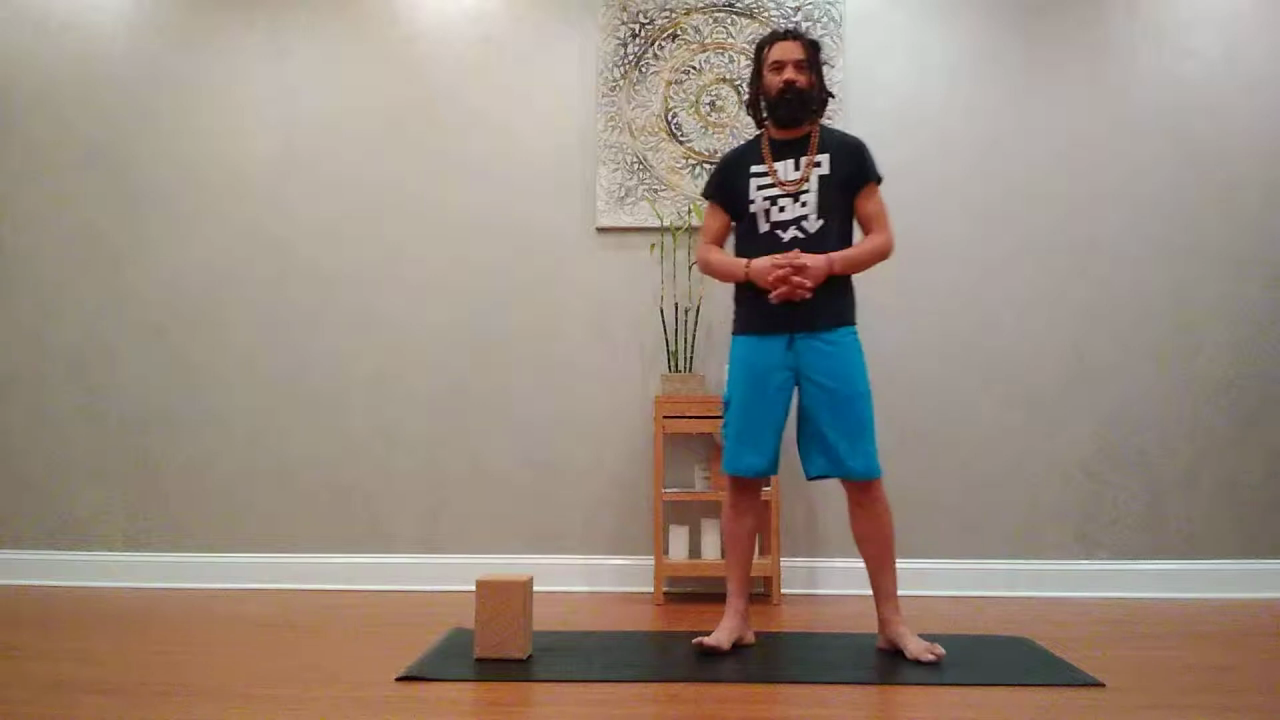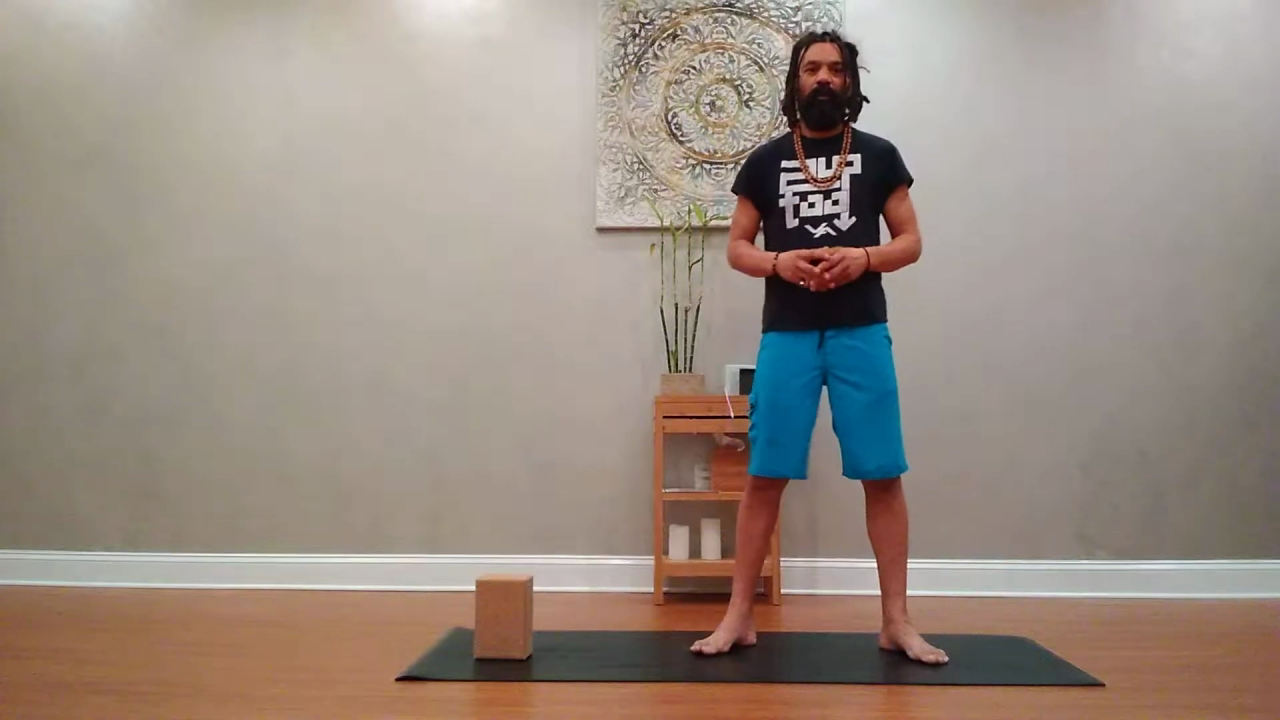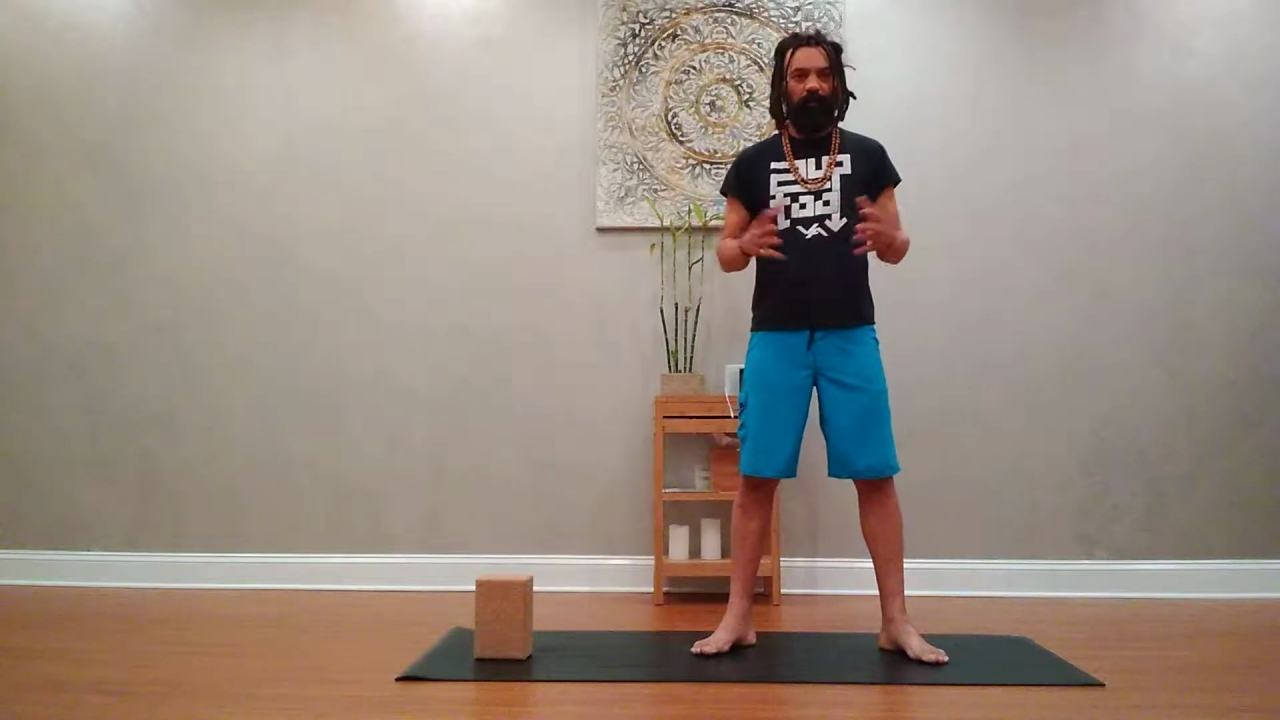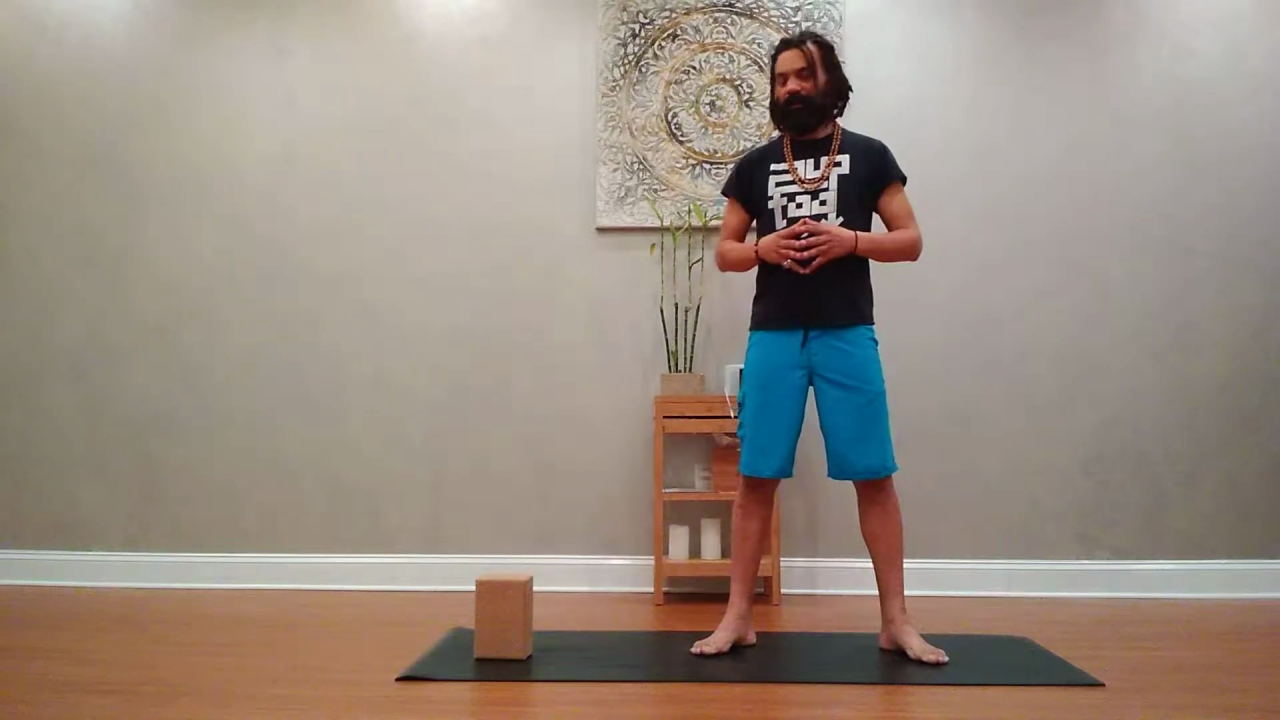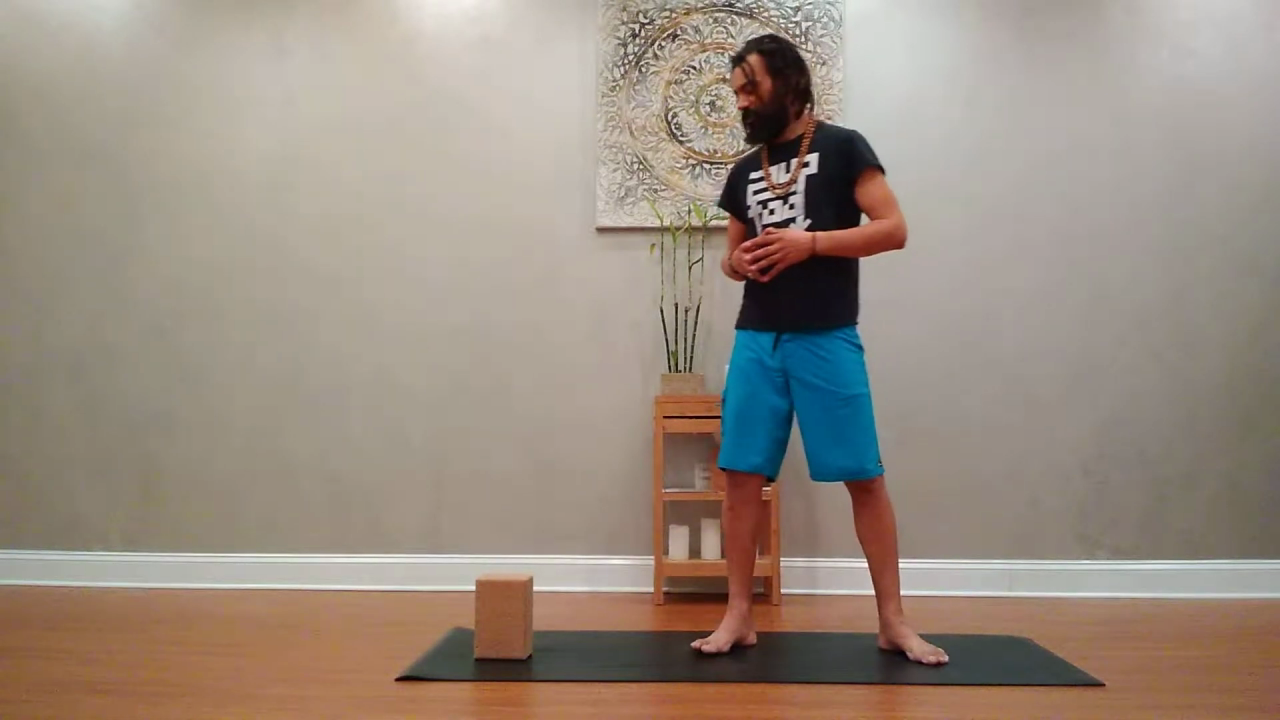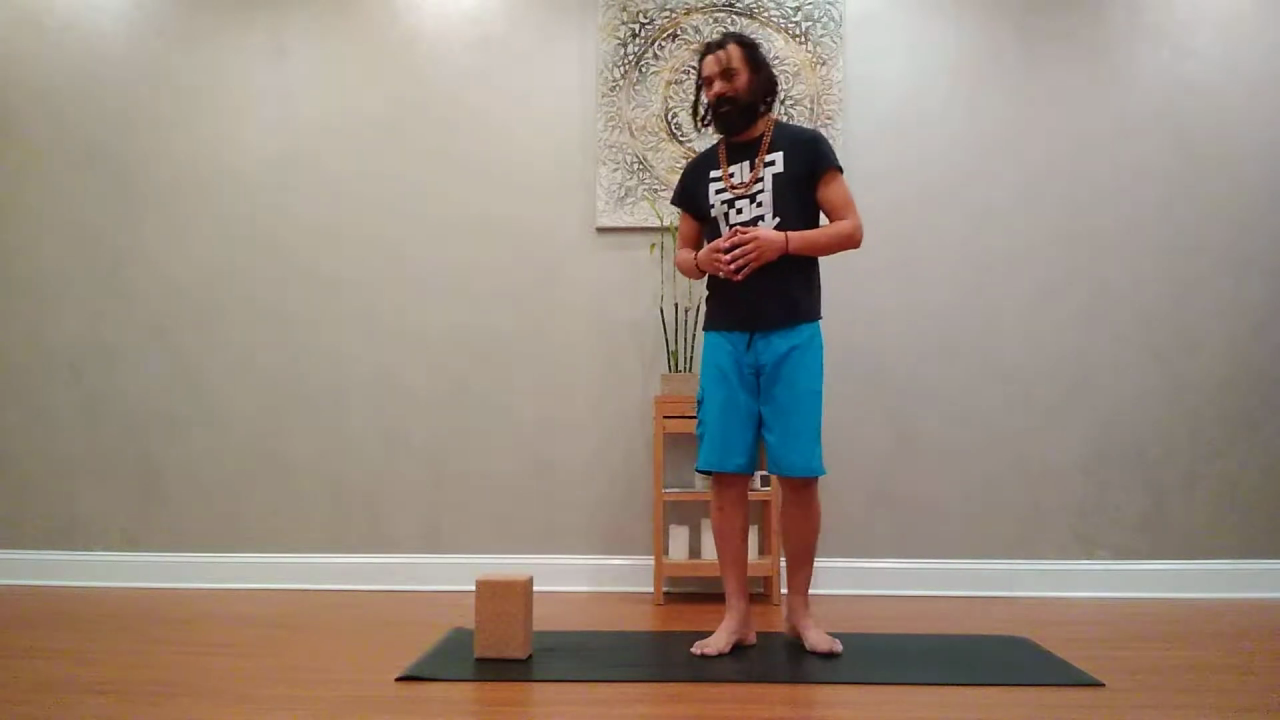
dt=0.7s
person 1, frame 1
left shoulder: (848, 152)
right shoulder: (736, 164)
left elbow: (881, 239)
right elbow: (706, 251)
left wrist: (824, 264)
right wrist: (751, 268)
left hip: (832, 336)
right hip: (757, 340)
left knee: (862, 477)
right knee: (744, 477)
left ankle: (890, 619)
right ankle: (736, 615)
person 1, frame 2
left shoulder: (880, 155)
right shoulder: (766, 160)
left elbow: (910, 243)
right elbow: (738, 248)
left wrist: (868, 258)
right wrist: (779, 264)
left hip: (862, 333)
right hip: (786, 336)
left knee: (883, 477)
right knee: (765, 477)
left ankle: (896, 621)
right ankle: (739, 615)
person 1, frame 3
left shoulder: (867, 155)
right shoulder: (753, 162)
left elbow: (895, 250)
right elbow: (726, 256)
left wrist: (886, 236)
right wrist: (747, 245)
left hip: (851, 336)
right hip: (775, 338)
left knee: (875, 476)
right knee: (757, 478)
left ankle: (896, 620)
right ankle: (738, 616)
person 1, frame 4
left shoulder: (869, 155)
right shoulder: (755, 164)
left elbow: (911, 241)
right elbow: (724, 252)
left wrist: (849, 239)
right wrist: (762, 247)
left hip: (848, 336)
right hip: (773, 338)
left knee: (874, 477)
right knee: (757, 478)
left ankle: (895, 621)
right ankle: (738, 616)
person 1, frame 5
left shoulder: (842, 146)
right shoulder: (744, 171)
left elbow: (893, 229)
left wrist: (807, 242)
right wrist: (739, 262)
left hip: (827, 339)
right hip: (756, 340)
left knee: (863, 478)
right knee: (742, 476)
left ankle: (893, 620)
right ankle: (738, 615)
person 1, frame 6
left shoulder: (804, 147)
right shoulder: (700, 170)
left elbow: (850, 229)
right elbow: (682, 254)
left wrist: (779, 241)
right wrist: (704, 259)
left hip: (793, 334)
right hip: (725, 337)
left knee: (799, 475)
right knee: (726, 475)
left ankle: (799, 610)
right ankle: (736, 614)
